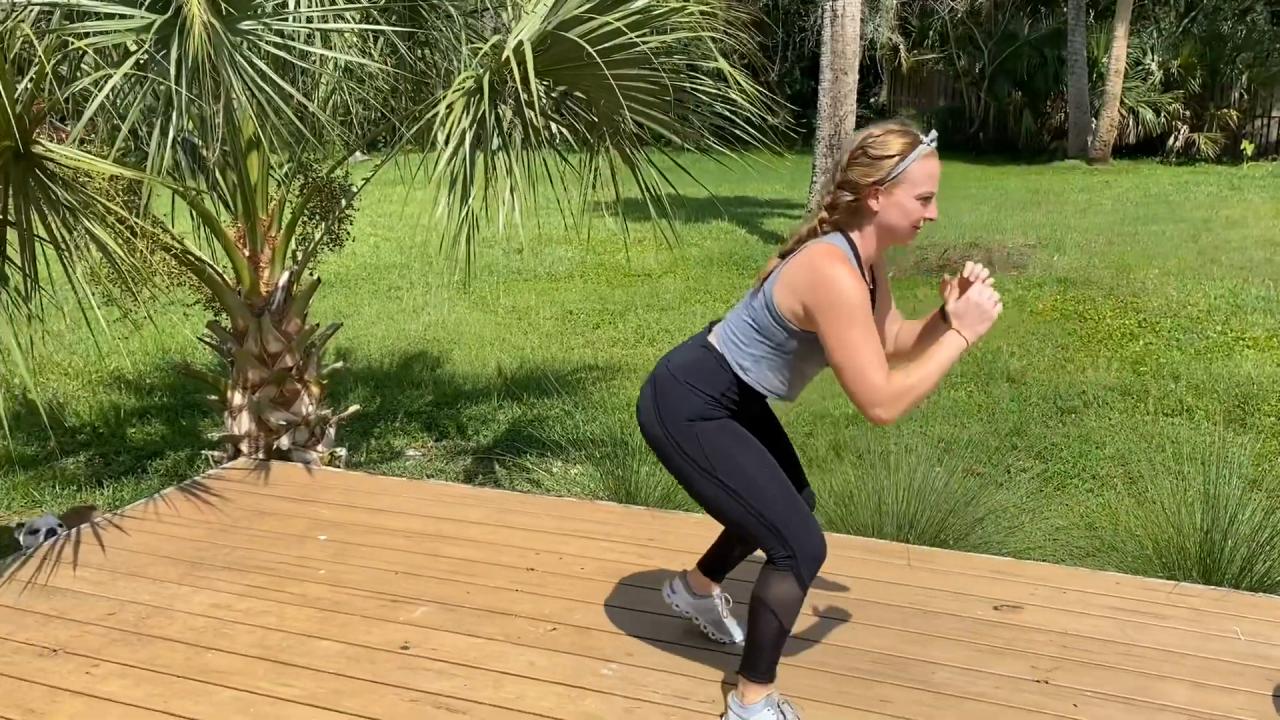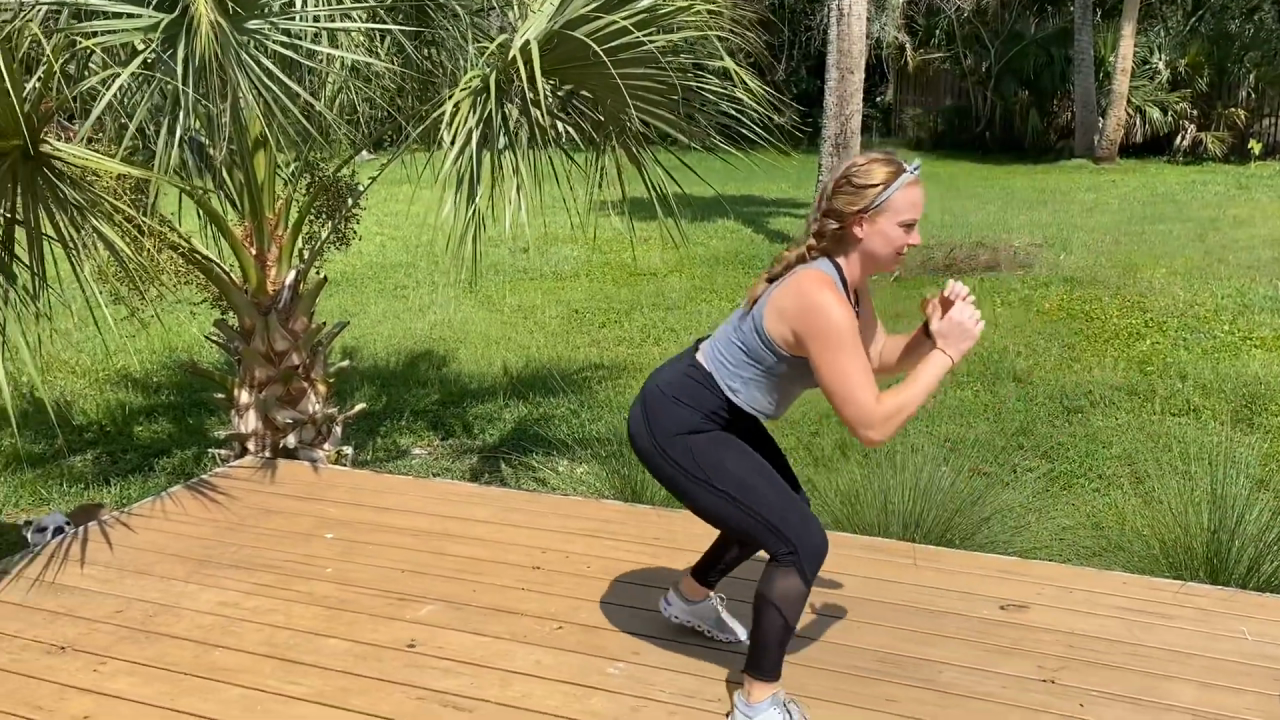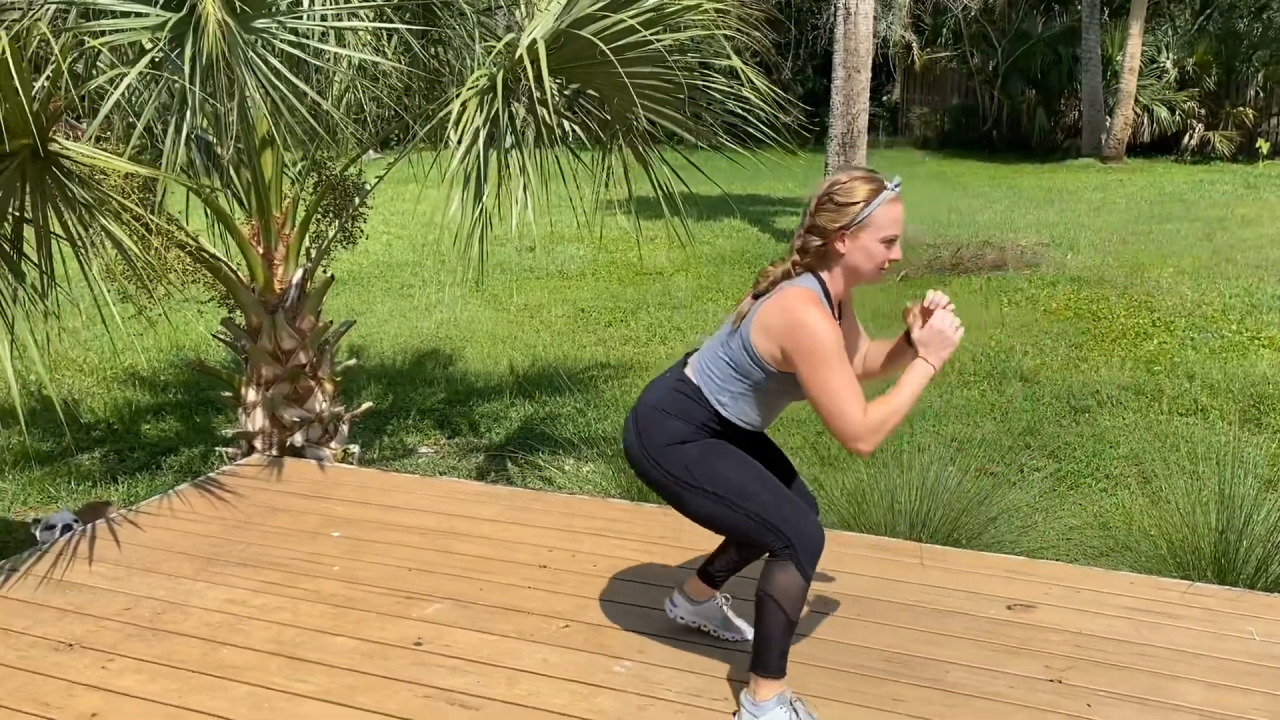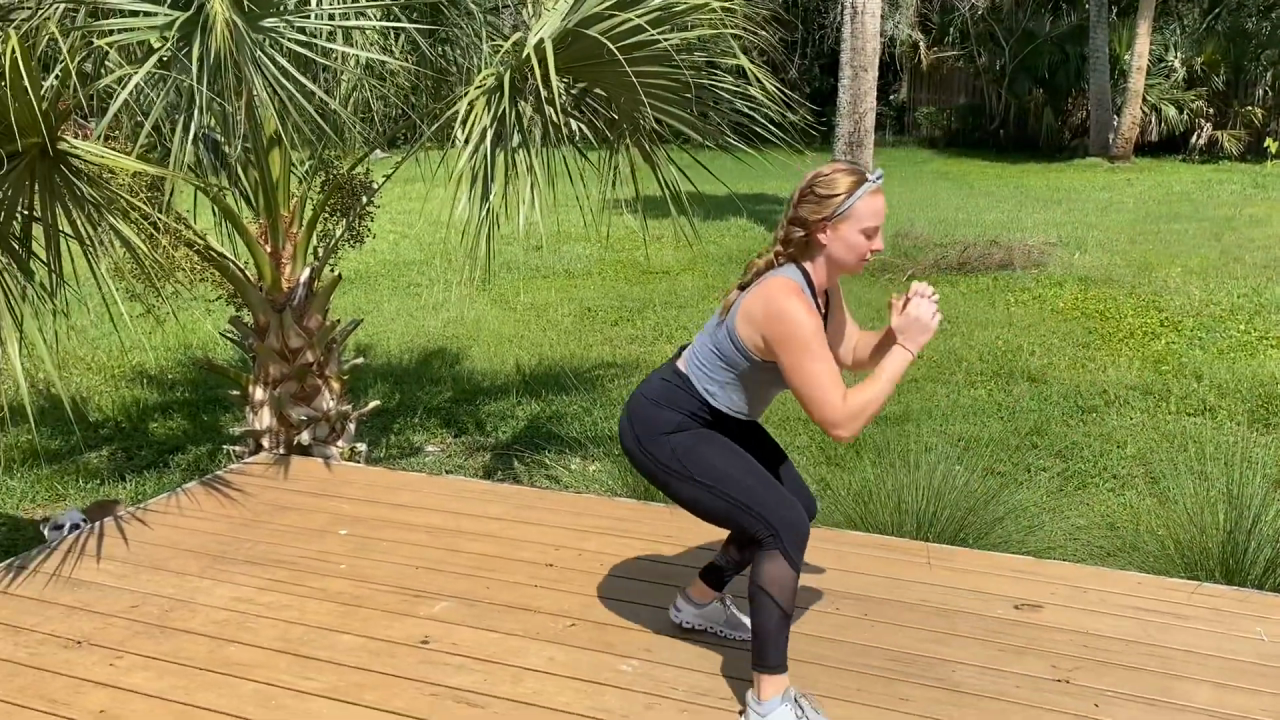
dt=0.1s
person 1, frame 1
left shoulder: (860, 254)
right shoulder: (833, 274)
left elbow: (892, 345)
right elbow: (882, 403)
left wrist: (948, 314)
right wrist: (962, 334)
left hip: (729, 394)
right hip: (686, 409)
left knee: (790, 506)
right knee: (800, 548)
left ankle: (693, 588)
person 1, frame 2
left shoulder: (844, 274)
right shoulder: (820, 299)
left elbow: (877, 358)
right elbow: (873, 424)
left wrist: (931, 331)
right wrist: (947, 352)
left hip: (714, 407)
right hip: (674, 426)
left knee: (779, 513)
right knee: (802, 542)
left ankle: (688, 597)
person 1, frame 3
left shoulder: (827, 287)
right shoulder: (805, 314)
left elbow: (861, 364)
right elbow: (861, 434)
left wrist: (914, 338)
right wrist: (929, 360)
left hip: (705, 418)
right hip: (667, 437)
left knee: (791, 511)
right knee: (800, 538)
left ankle: (693, 598)
person 1, frame 4
left shoulder: (820, 282)
right shoulder: (787, 302)
left elbow: (853, 356)
right elbow: (839, 420)
left wrist: (901, 328)
right wrist: (909, 346)
left hip: (709, 414)
right hip: (661, 427)
left knee: (795, 507)
right knee: (785, 526)
left ankle: (699, 601)
